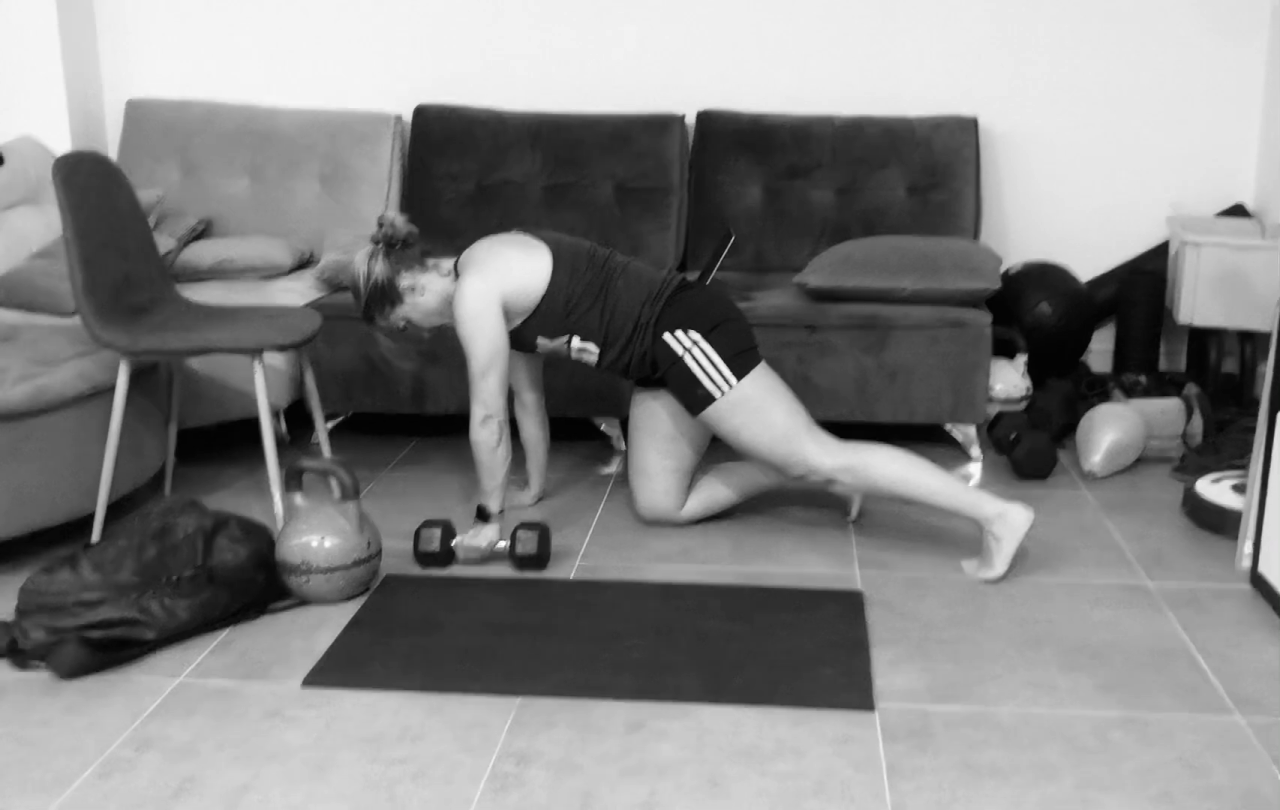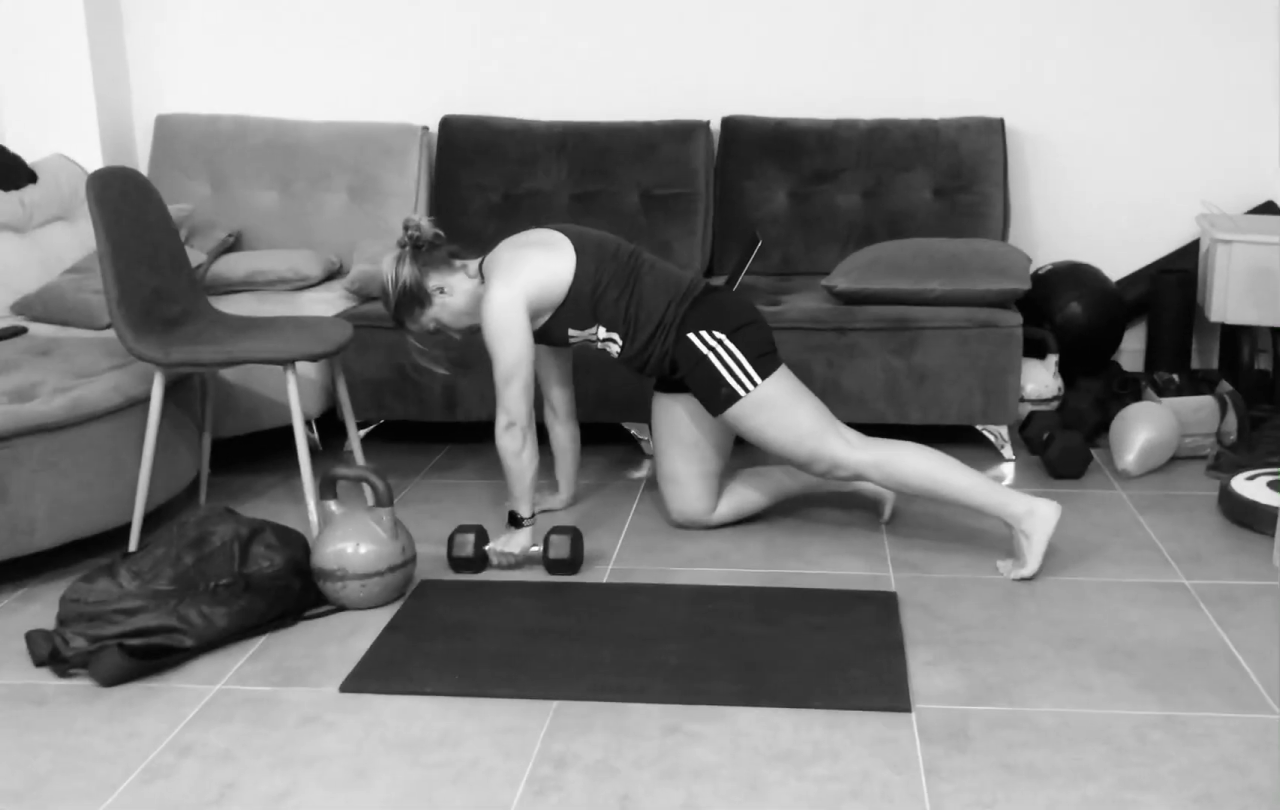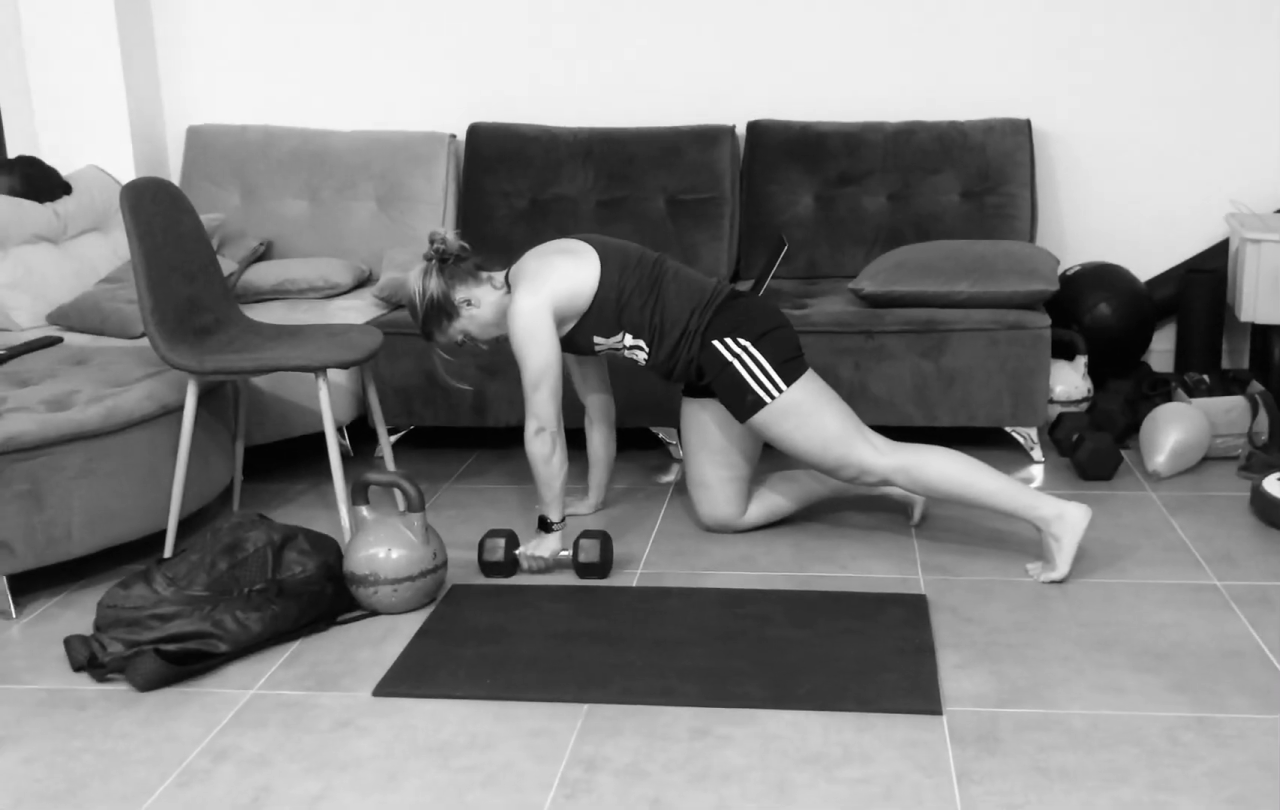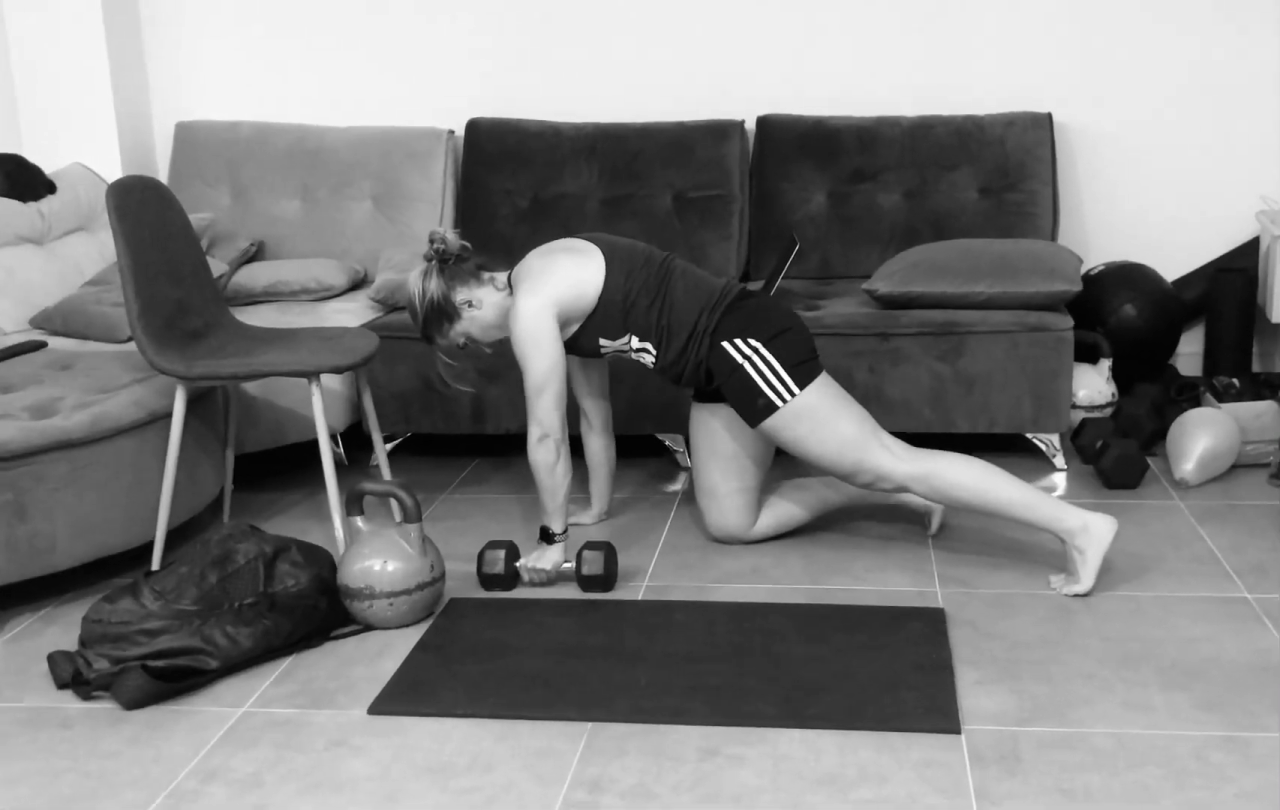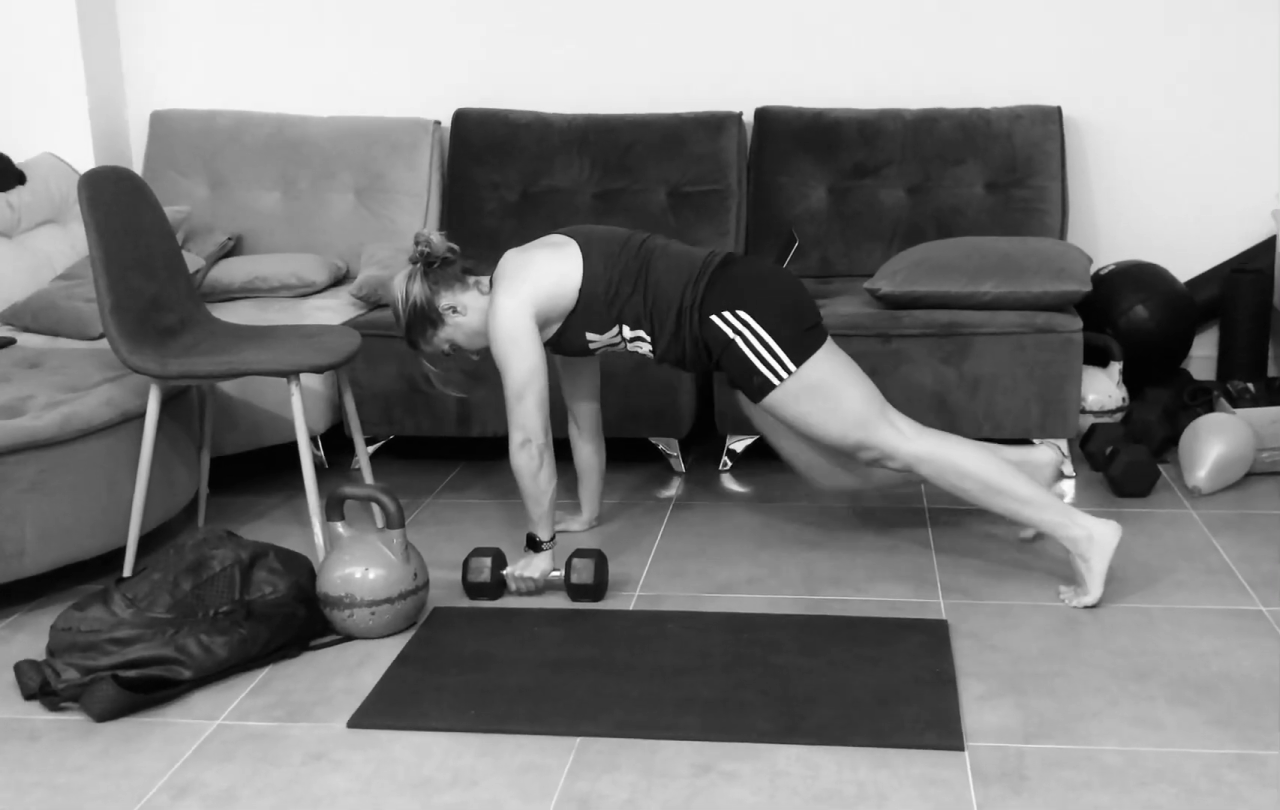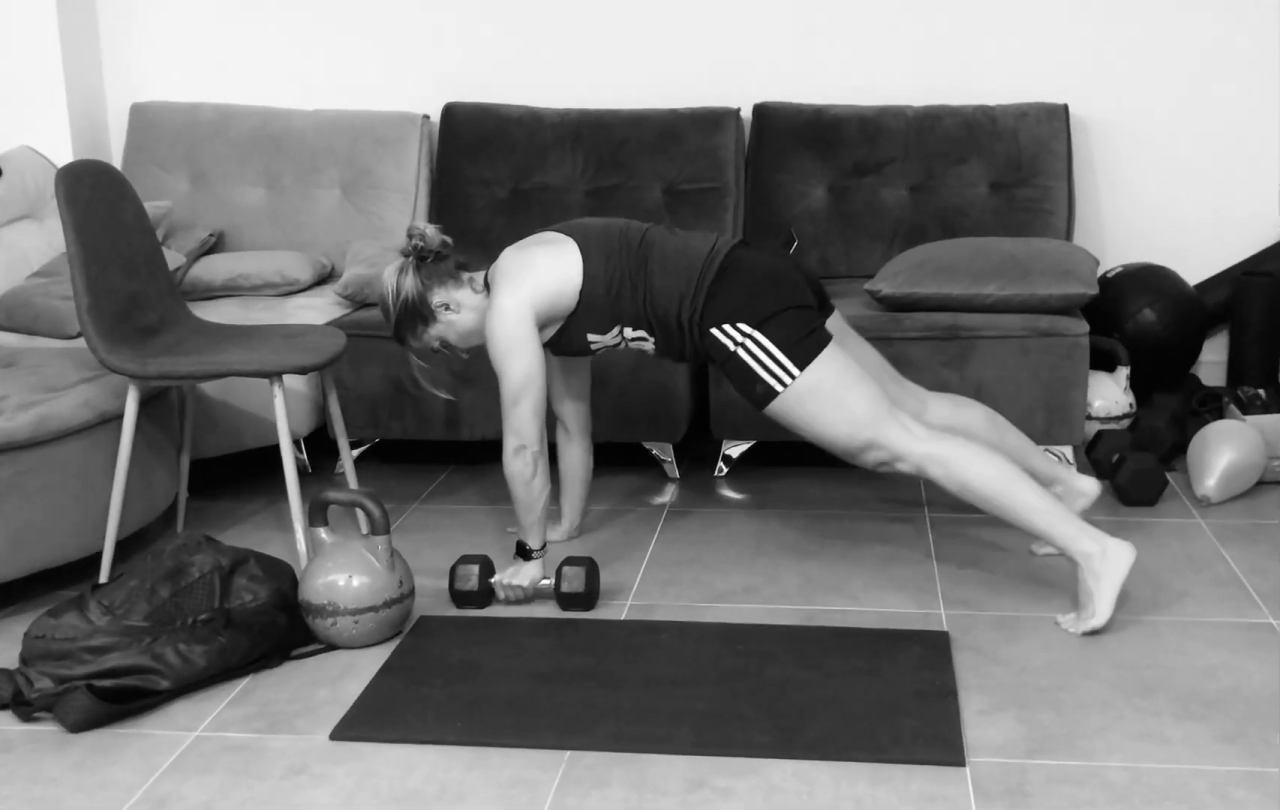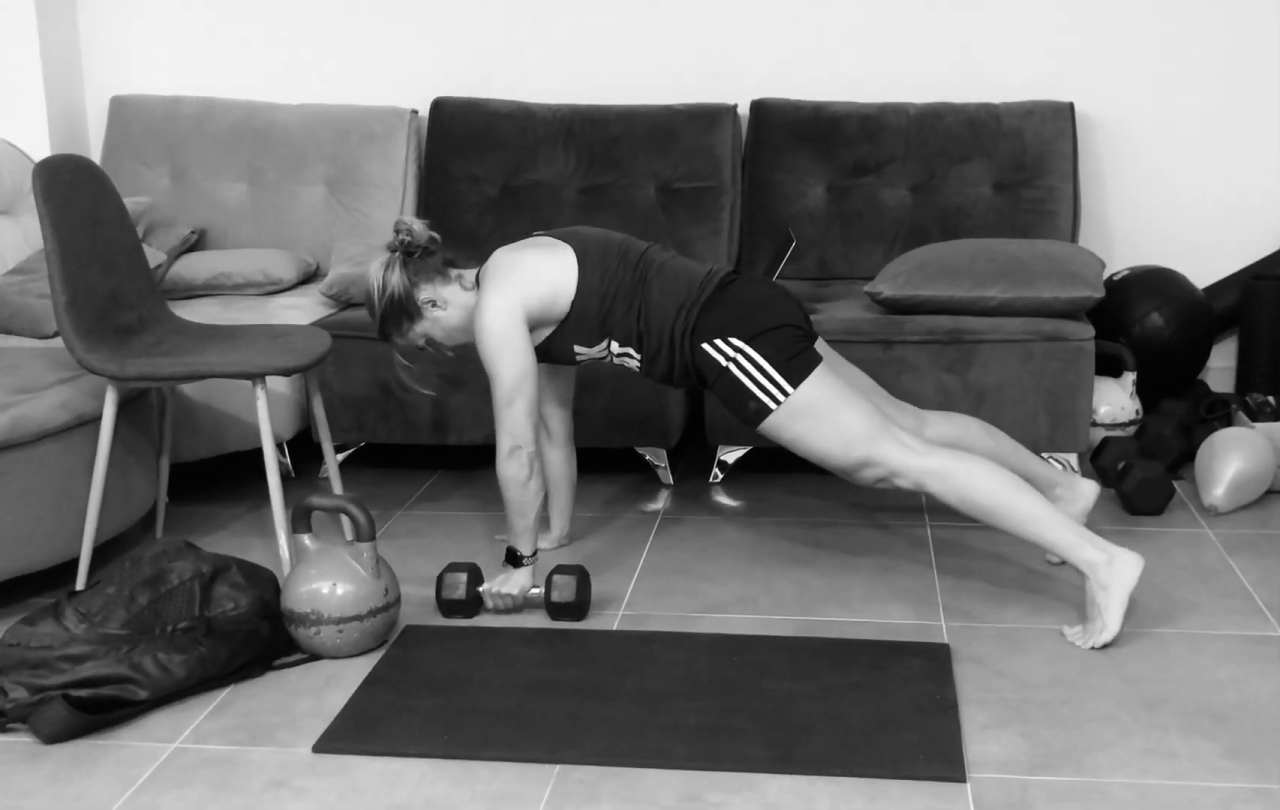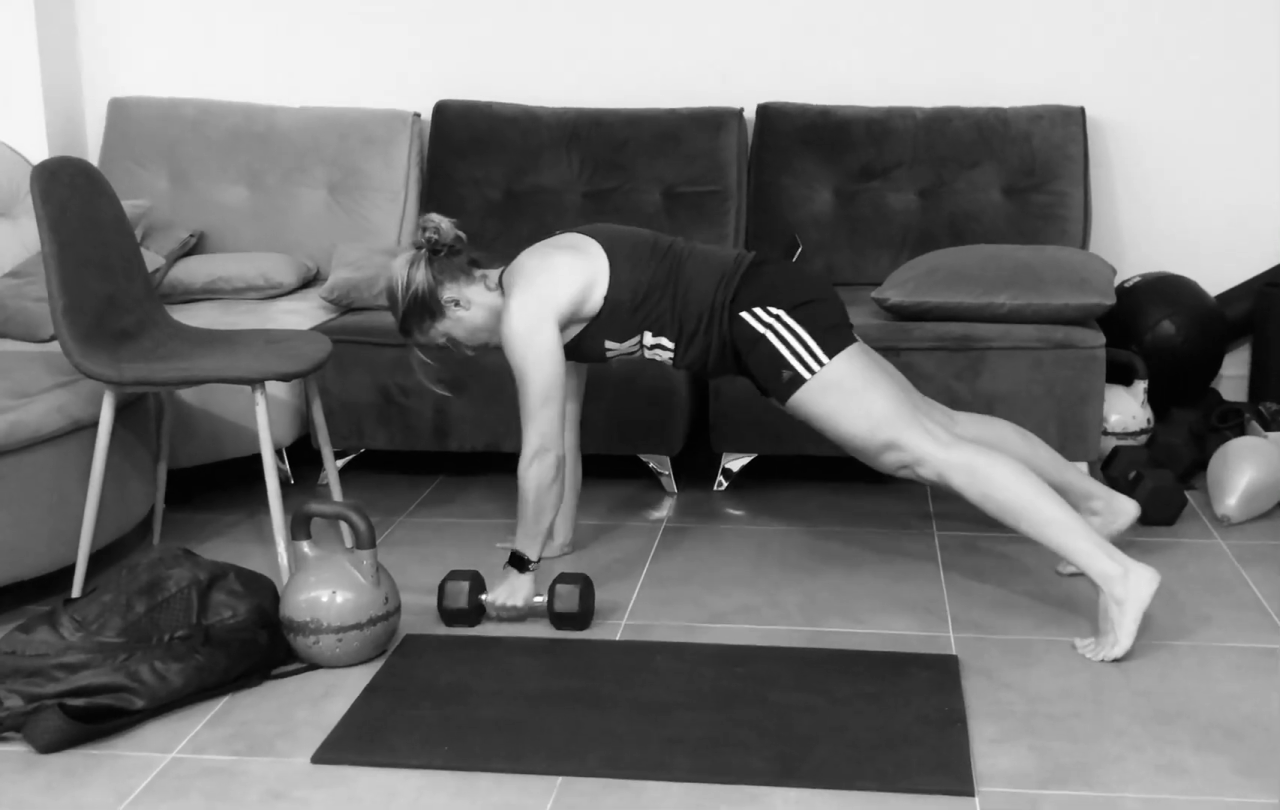
dt=0.5s
person 1, frame 1
left shoulder: (474, 292)
right shoulder: (492, 276)
left elbow: (487, 418)
right elbow: (525, 393)
left wrist: (488, 515)
right wrist: (534, 487)
left hip: (684, 331)
right hip: (661, 348)
left knee: (817, 453)
right knee: (659, 504)
left ankle: (995, 513)
right ankle: (797, 475)
person 1, frame 2
left shoulder: (500, 293)
right shoulder: (522, 277)
left elbow: (513, 423)
right elbow: (556, 397)
left wrist: (519, 522)
right wrist: (564, 492)
left hip: (707, 333)
right hip: (685, 350)
left knee: (840, 449)
right knee: (692, 508)
left ankle: (1024, 511)
right ankle: (843, 484)
person 1, frame 3
left shoulder: (526, 301)
right shoulder: (551, 287)
left elbow: (542, 428)
right elbow: (597, 400)
left wrist: (550, 525)
right wrist: (593, 497)
left hip: (733, 340)
right hip: (711, 355)
left knee: (868, 454)
right knee: (722, 513)
left ankle: (1053, 513)
right ankle: (875, 485)
person 1, frame 4
left shoulder: (529, 303)
right shoulder: (556, 289)
left elbow: (546, 434)
right elbow: (594, 405)
left wrist: (551, 536)
right wrist: (596, 508)
left hip: (746, 340)
right hip: (727, 356)
left knee: (884, 458)
right knee: (731, 523)
left ankle: (1077, 524)
right ankle: (890, 490)
person 1, frame 5
left shoulder: (508, 305)
right shoulder: (544, 291)
left elbow: (529, 441)
right elbow: (583, 408)
left wrist: (539, 543)
right wrist: (586, 512)
left hip: (739, 311)
right hip: (738, 312)
left knee: (885, 440)
right knee: (846, 463)
left ankle: (1081, 532)
right ankle: (1022, 466)
person 1, frame 6
left shoulder: (507, 305)
right shoulder: (539, 286)
left elbow: (522, 445)
right elbow: (571, 413)
left wrist: (530, 552)
right wrist: (568, 523)
left hip: (739, 309)
right hip: (757, 281)
left knee: (897, 442)
right knee: (909, 405)
left ankle: (1094, 551)
right ankle: (1067, 483)
person 1, frame 7
left shoulder: (496, 306)
right shoulder: (525, 284)
left elbow: (517, 447)
right elbow: (553, 418)
left wrist: (519, 561)
right wrist: (557, 529)
left hip: (729, 332)
right hip: (741, 313)
left knee: (895, 459)
right knee: (905, 422)
left ankle: (1101, 561)
right ankle: (1064, 489)
person 1, frame 8
left shoulder: (524, 306)
right shoulder: (542, 286)
left elbow: (544, 452)
right elbow: (561, 432)
left wrist: (519, 566)
right wrist: (559, 537)
left hip: (763, 310)
right hip: (764, 313)
left knee: (921, 450)
right knee: (935, 421)
left ankle: (1117, 577)
right ankle: (1101, 502)
